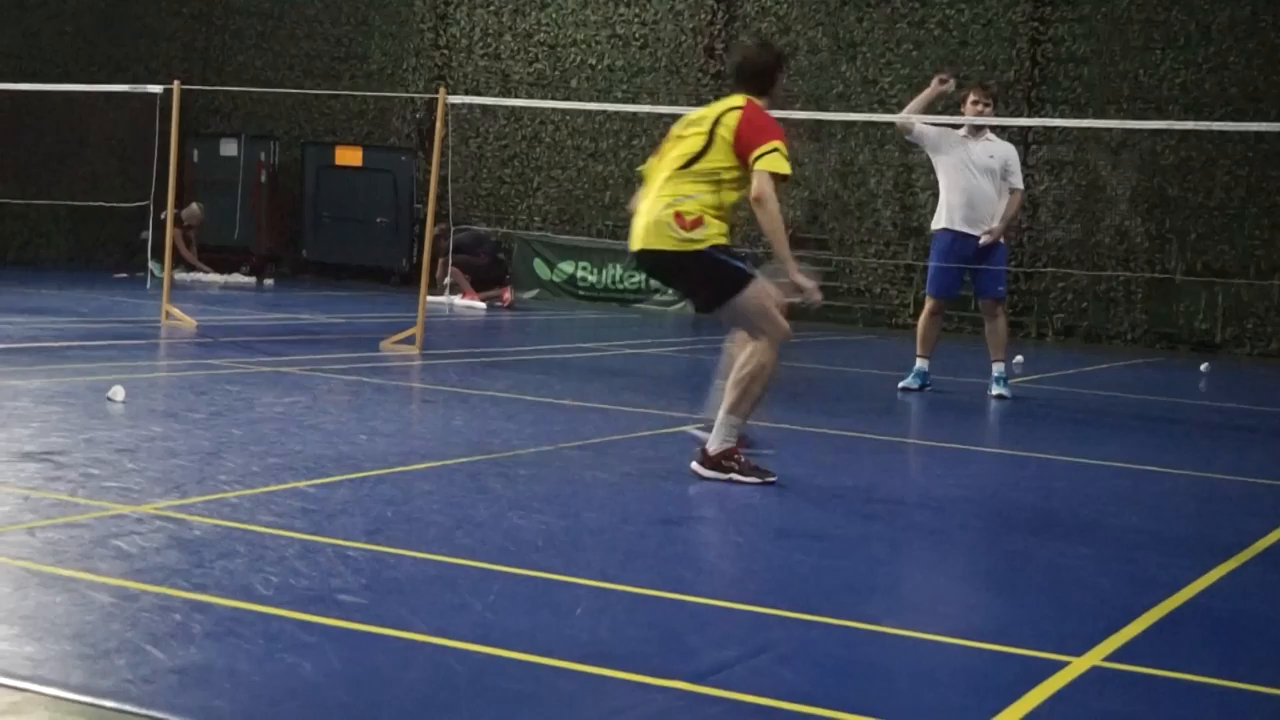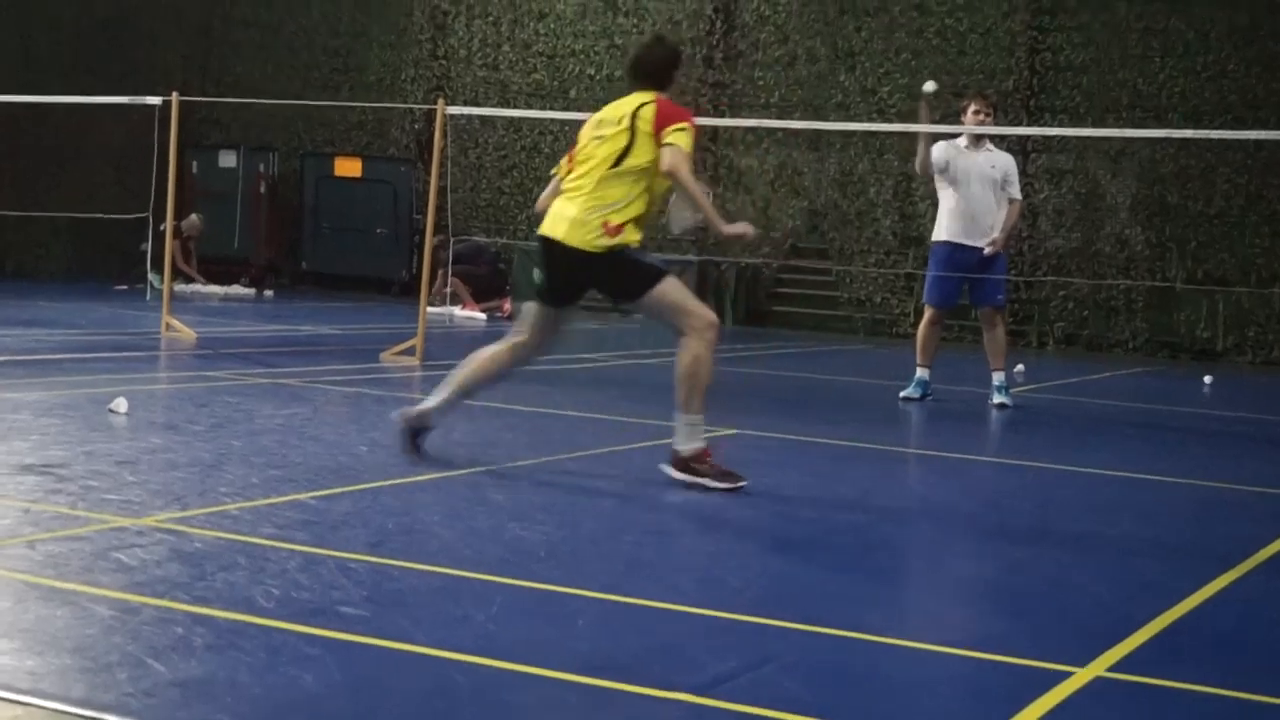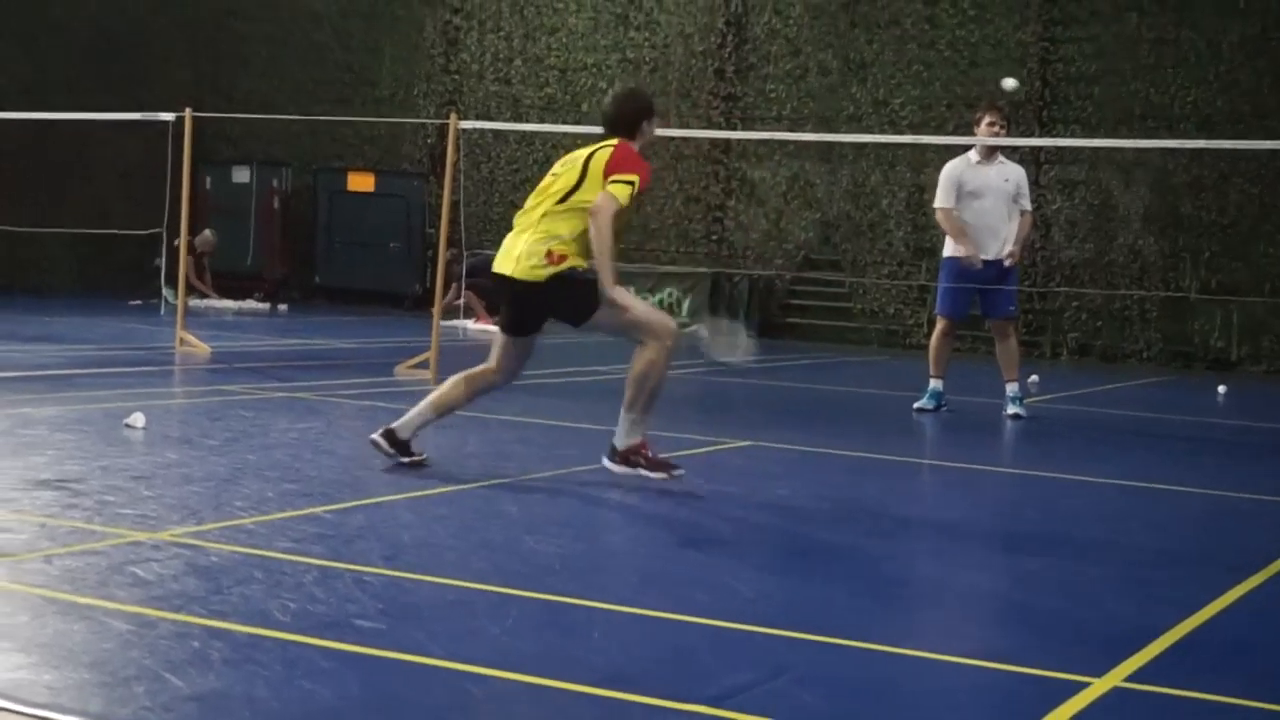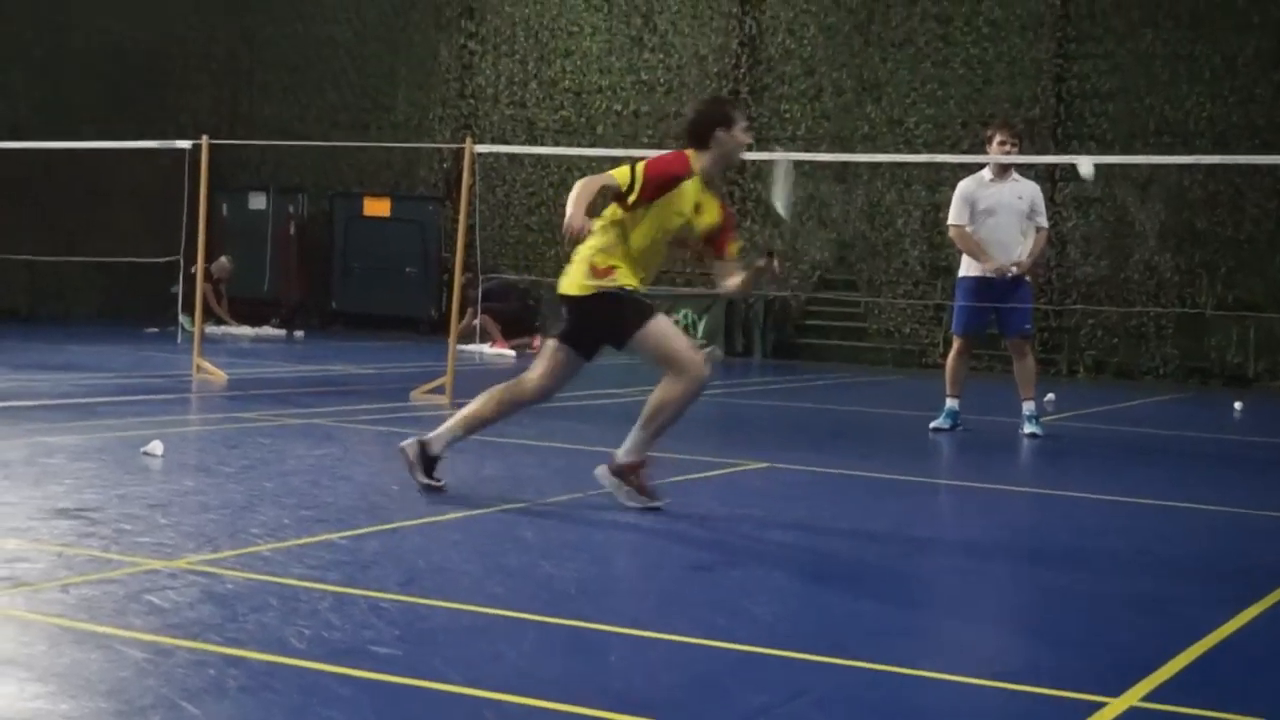
dt=0.2s
person 1, frame 1
left shoulder: (694, 120)
right shoulder: (760, 123)
left elbow: (642, 195)
right elbow: (762, 195)
right wrist: (791, 270)
left hip: (648, 239)
right hip: (686, 238)
left knee: (752, 322)
right knee: (774, 332)
left ankle: (727, 426)
right ankle: (718, 452)
person 1, frame 2
left shoulder: (599, 120)
right shoulder: (674, 113)
left elbow: (544, 201)
right elbow: (676, 166)
right wrist: (720, 225)
left hip: (558, 238)
right hip: (605, 243)
left knee: (528, 344)
right knee: (701, 327)
left ankle: (425, 410)
right ankle: (690, 452)
person 1, frame 3
left shoulder: (581, 159)
right shoulder: (627, 162)
right elbow: (600, 213)
left wrist: (611, 293)
right wrist: (609, 285)
left hip: (515, 264)
right hip: (550, 267)
left knee: (497, 370)
right knee: (662, 333)
left ankle: (397, 432)
right ankle: (628, 444)
person 1, frame 4
left shoulder: (715, 209)
right shoulder: (672, 167)
left elbow: (727, 279)
right elbow: (590, 184)
left wrist: (751, 274)
right wrist: (575, 214)
left hip: (603, 287)
right hip: (602, 283)
left knee: (533, 386)
right knee: (692, 370)
left ankle: (430, 445)
right ankle: (626, 464)
person 2, frame 1
left shoulder: (1006, 150)
right shoulder: (943, 139)
left elbow: (1016, 193)
right elbow: (903, 122)
left wrist: (1001, 226)
right wrist: (932, 92)
left hip: (989, 240)
right hip: (950, 236)
left knee: (993, 308)
right knee: (934, 304)
left ankle: (998, 376)
right ankle: (921, 370)
person 2, frame 2
left shoulder: (1005, 161)
right shoulder: (945, 150)
left elbow: (1014, 202)
right elbow: (923, 171)
left wrist: (1003, 234)
right wrist: (924, 130)
left hip: (989, 251)
right hip: (949, 245)
left knee: (992, 316)
right knee: (933, 313)
left ankle: (999, 384)
right ankle: (921, 379)
person 2, frame 3
left shoulder: (1016, 172)
right shoulder: (956, 168)
left elbow: (1025, 213)
right elbow: (942, 213)
left wrist: (1018, 247)
right wrist: (966, 246)
left hip: (1001, 263)
right hip: (961, 260)
left knee: (1004, 327)
right knee: (945, 325)
left ankle: (1013, 395)
right ankle: (935, 390)
person 2, frame 4
left shoulder: (1030, 189)
right shoulder: (969, 186)
left elbow: (1041, 230)
right elbow: (956, 231)
left wrist: (1030, 260)
right wrist: (987, 261)
left hip: (1016, 280)
right hip: (975, 278)
left knee: (1021, 346)
right knee: (961, 344)
left ankle: (1029, 414)
right ankle: (951, 410)
